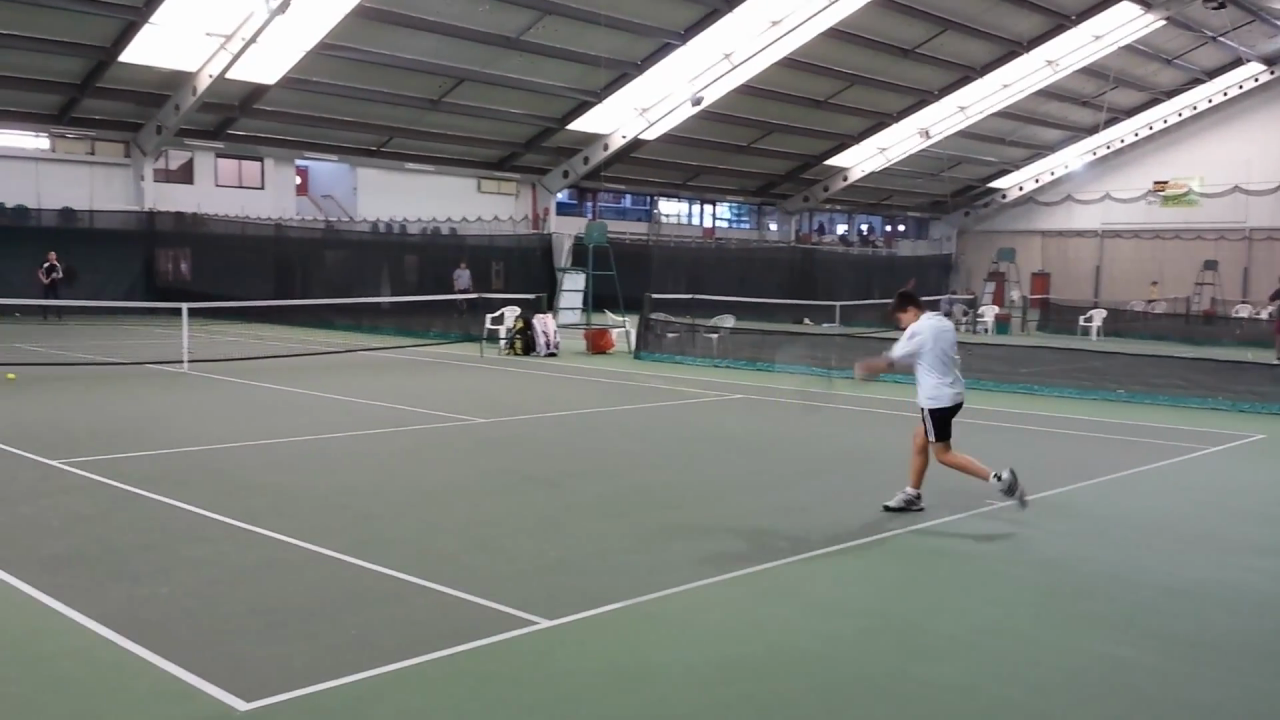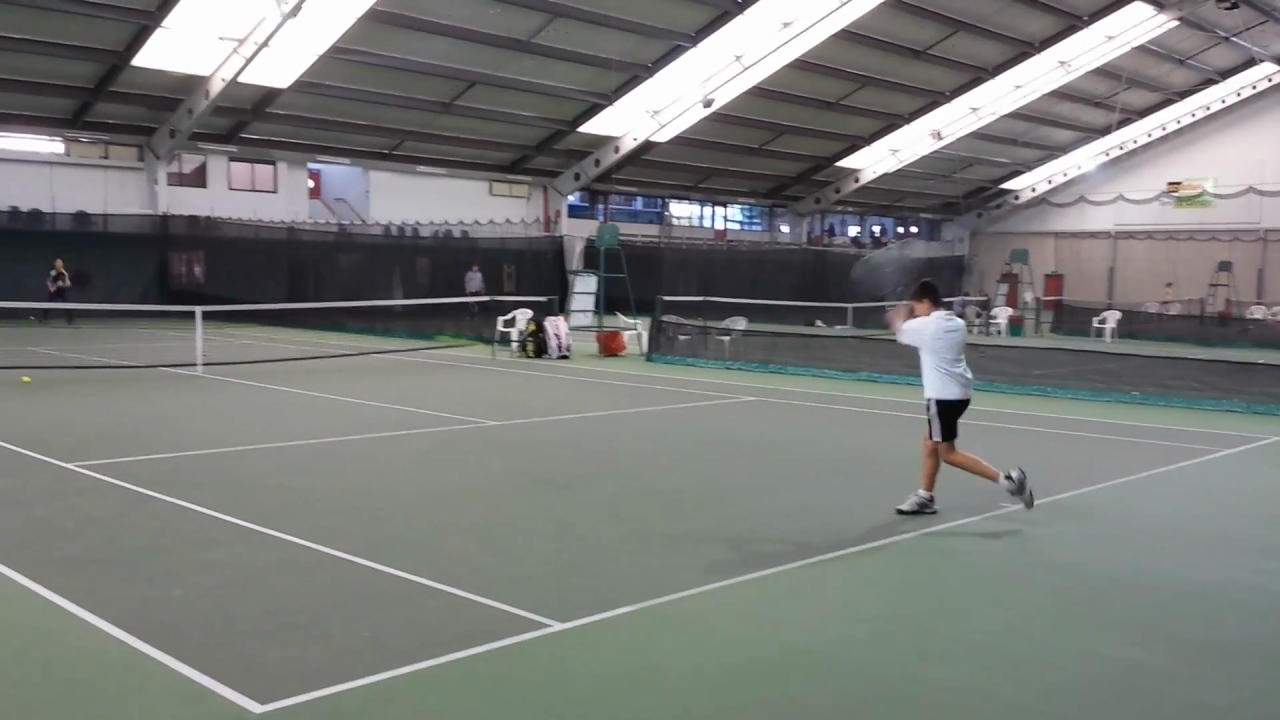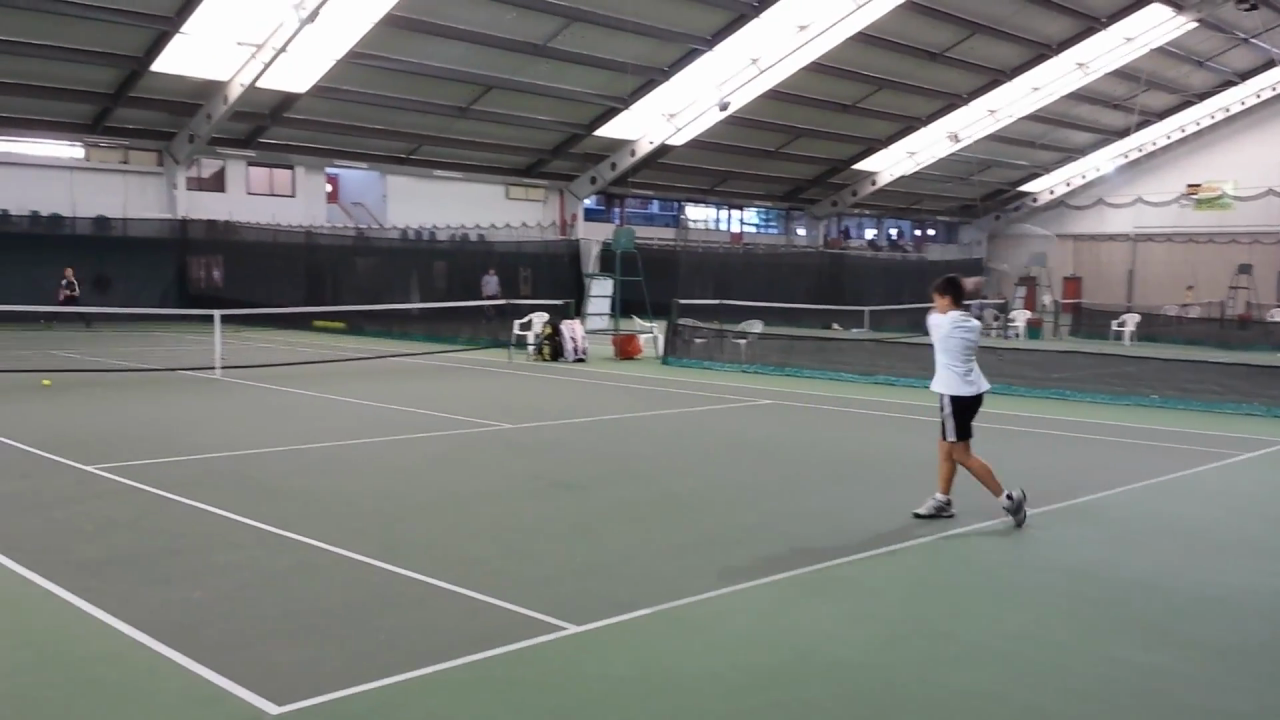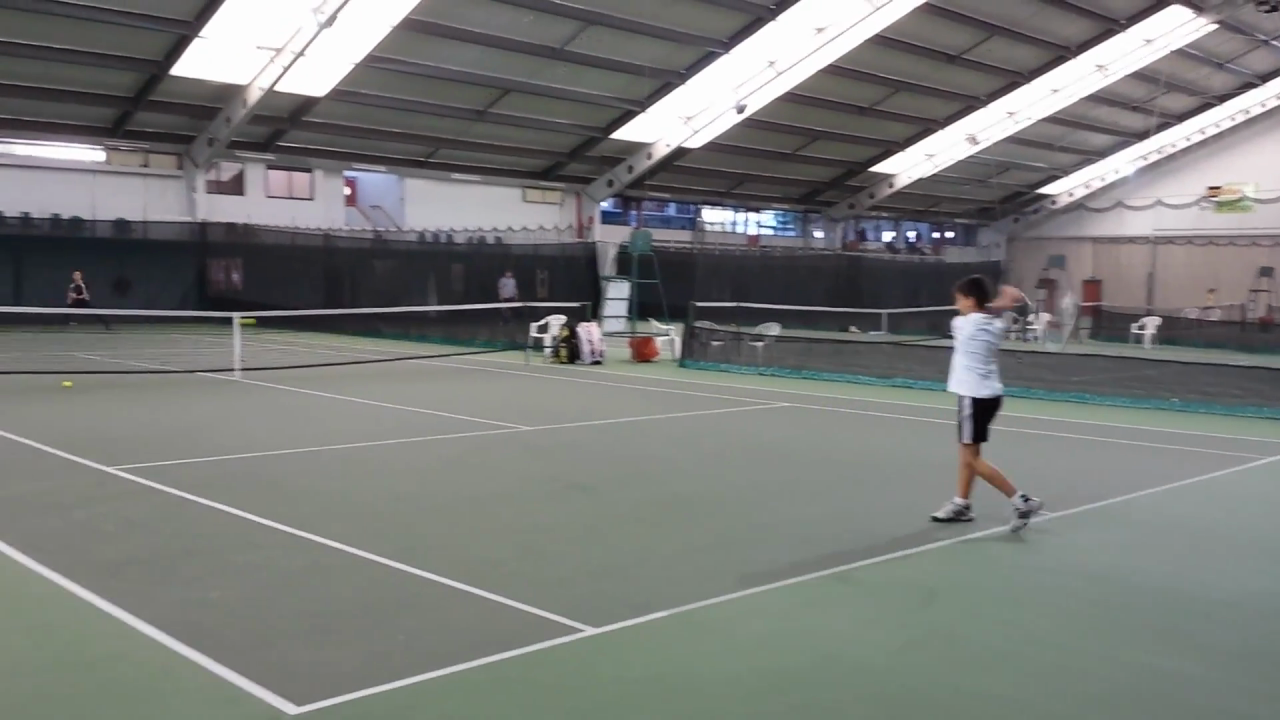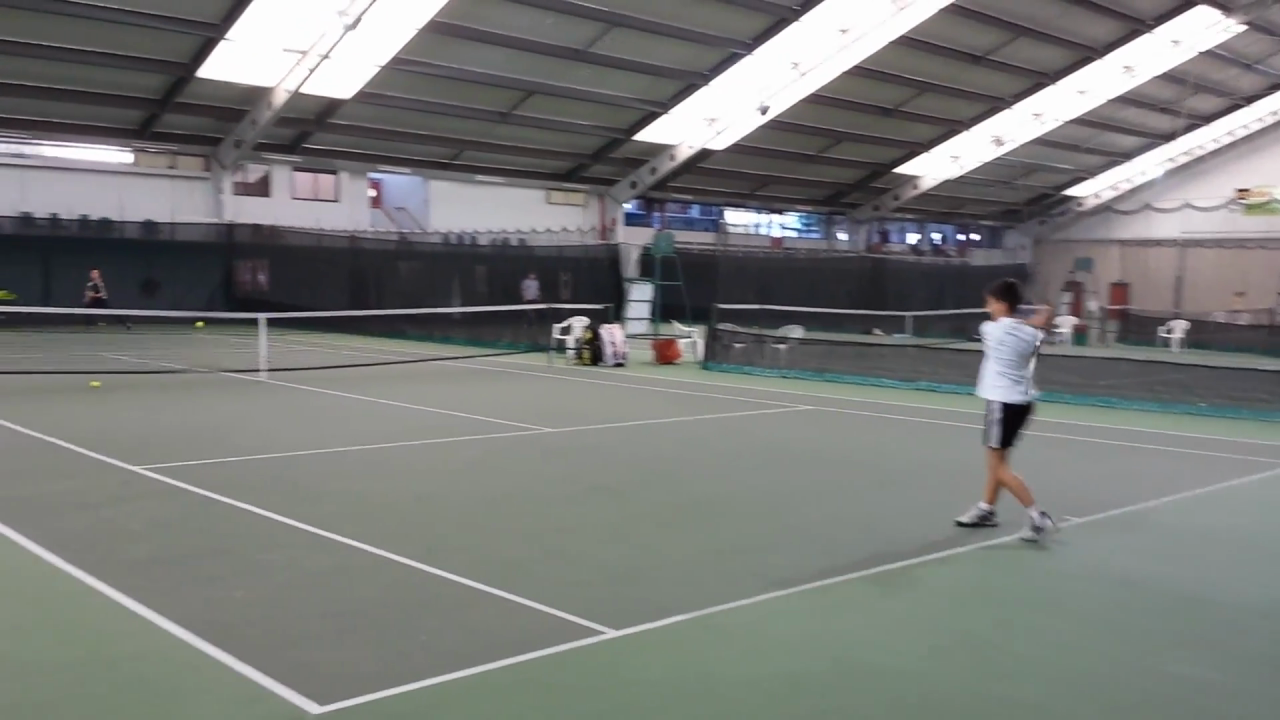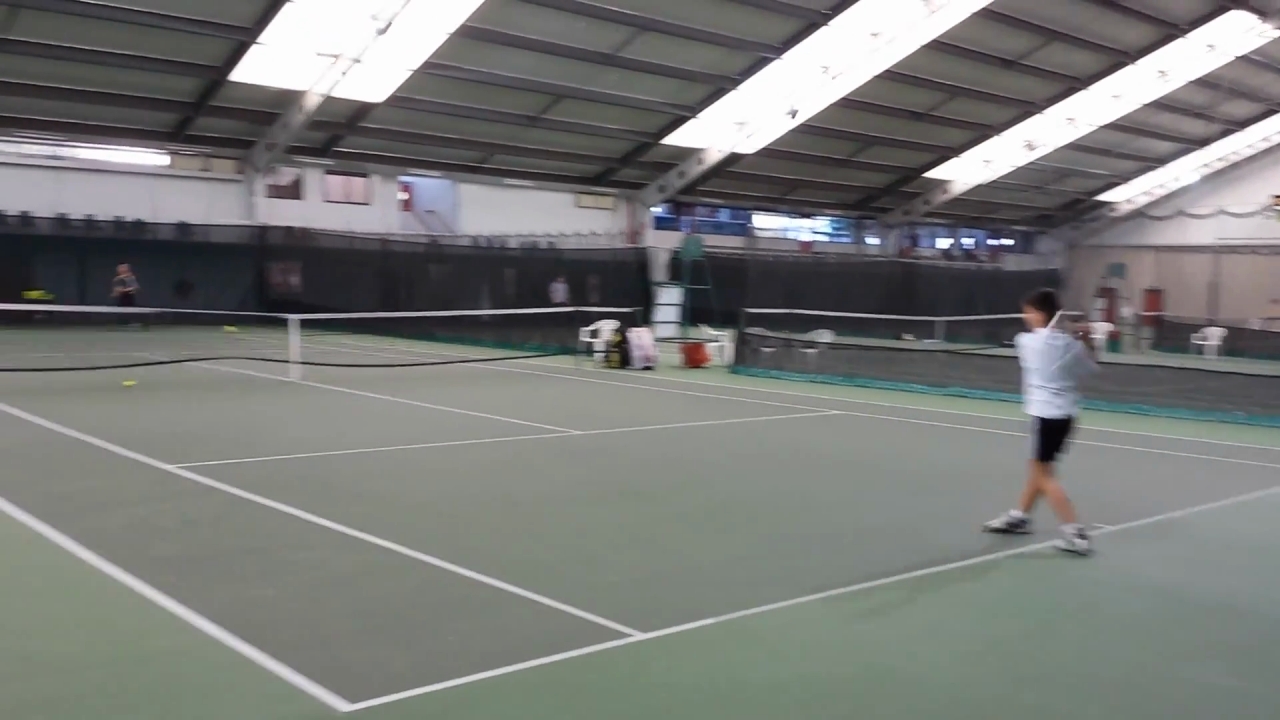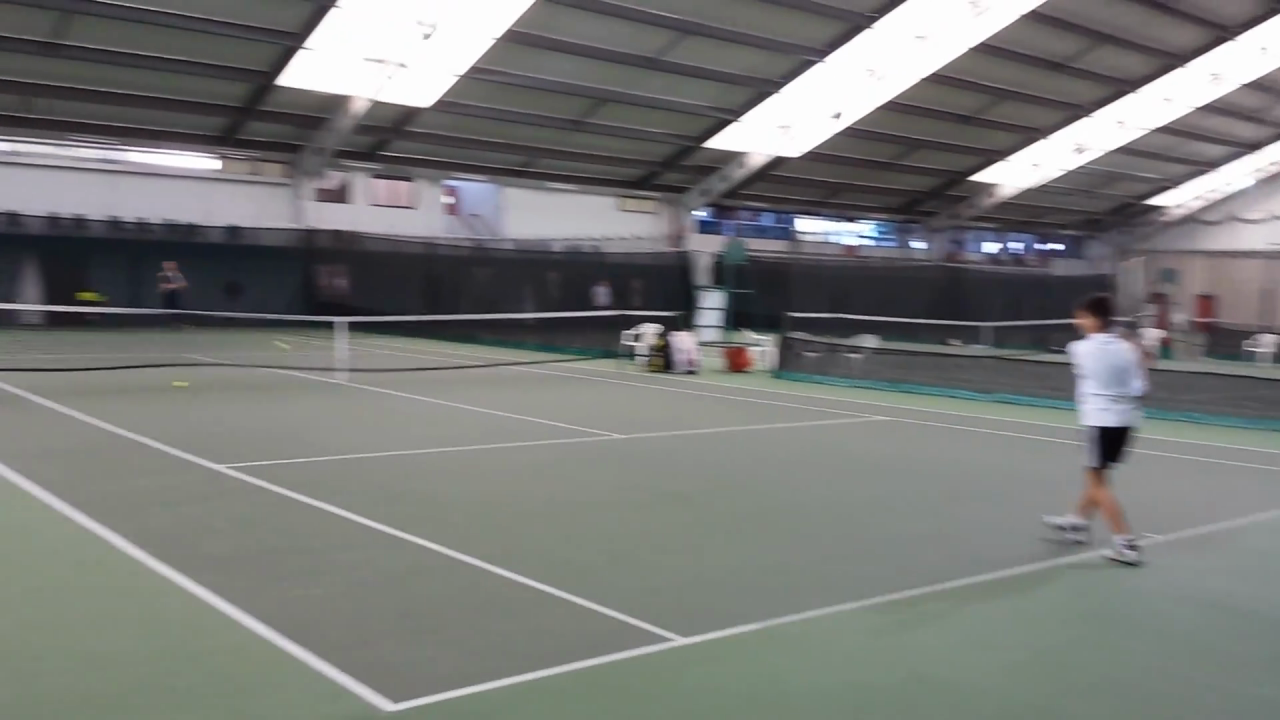
dt=0.1s
person 1, frame 1
left shoulder: (917, 331)
right shoulder: (945, 323)
left elbow: (893, 360)
left wrist: (868, 368)
left hip: (937, 399)
right hip: (951, 395)
left knee: (943, 453)
right knee: (920, 441)
left ankle: (999, 477)
right ankle: (912, 494)
person 1, frame 2
left shoulder: (922, 325)
right shoulder: (958, 324)
left elbow: (899, 328)
left wrist: (900, 313)
left hip: (942, 395)
right hip: (959, 392)
left knee: (949, 454)
right knee: (930, 444)
left ankle: (1007, 479)
right ankle: (925, 497)
person 1, frame 3
left shoulder: (937, 322)
right shoulder: (973, 324)
left wrist: (961, 287)
left hip: (955, 393)
right hip: (972, 392)
left knee: (962, 454)
right knee: (946, 446)
left ankle: (1008, 497)
right ankle: (942, 500)
person 1, frame 4
left shoulder: (961, 324)
right shoulder: (996, 327)
left wrist: (1000, 304)
right wrist: (1003, 303)
left hip: (973, 395)
right hip: (990, 394)
left knee: (972, 457)
right knee: (967, 451)
left ankle: (1021, 502)
right ankle: (961, 504)
person 1, frame 5
left shoulder: (989, 329)
right shoulder: (1031, 334)
left wrist: (1032, 322)
right wrist: (1038, 324)
left hip: (1002, 401)
right hip: (1023, 400)
left knee: (999, 464)
right knee: (997, 457)
left ankle: (1037, 515)
right ankle: (986, 509)
person 1, frame 6
left shoulder: (1026, 342)
right shoulder: (1072, 344)
right elbow: (1088, 368)
right wrist: (1084, 338)
left hip: (1044, 414)
right hip: (1066, 413)
left knee: (1044, 476)
right knee: (1039, 468)
left ankle: (1075, 533)
right ankle: (1019, 516)
person 1, frame 7
left shoulder: (1079, 349)
right shoulder: (1127, 350)
right elbow: (1138, 391)
right wrist: (1139, 356)
left hip: (1100, 421)
right hip: (1124, 422)
left knee: (1098, 483)
right knee: (1096, 475)
left ankle: (1126, 544)
right ankle: (1076, 522)
